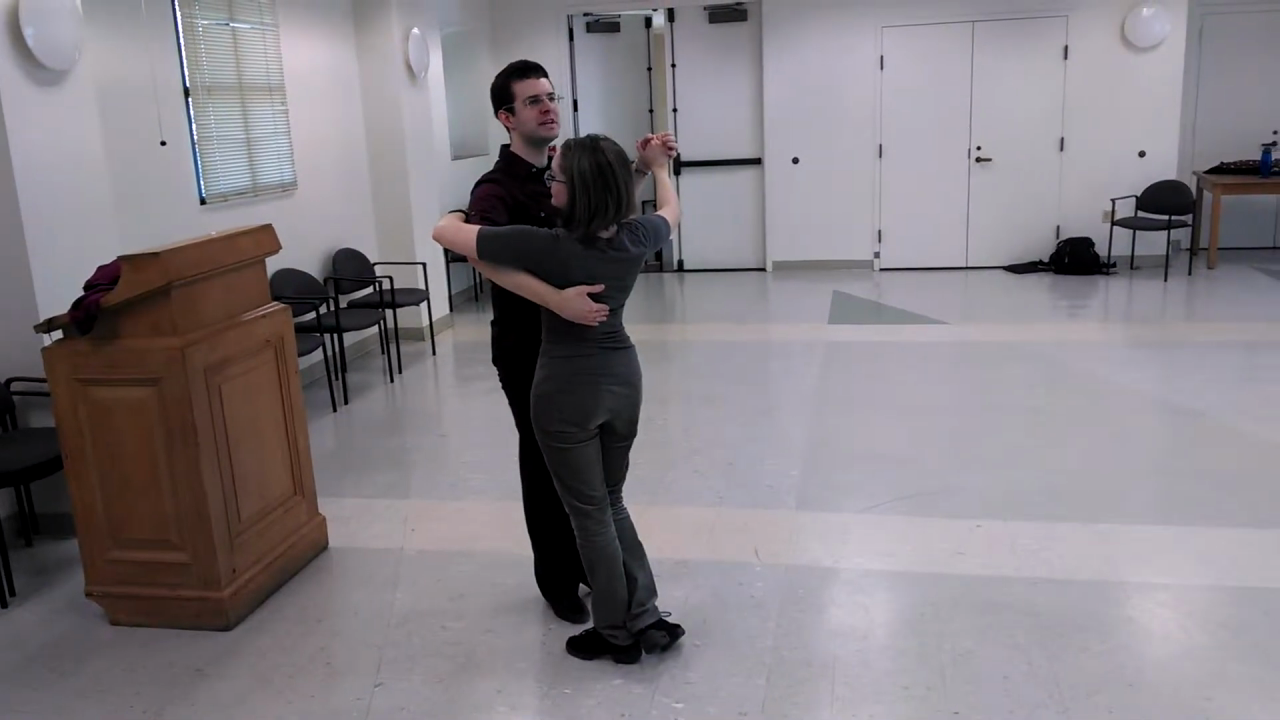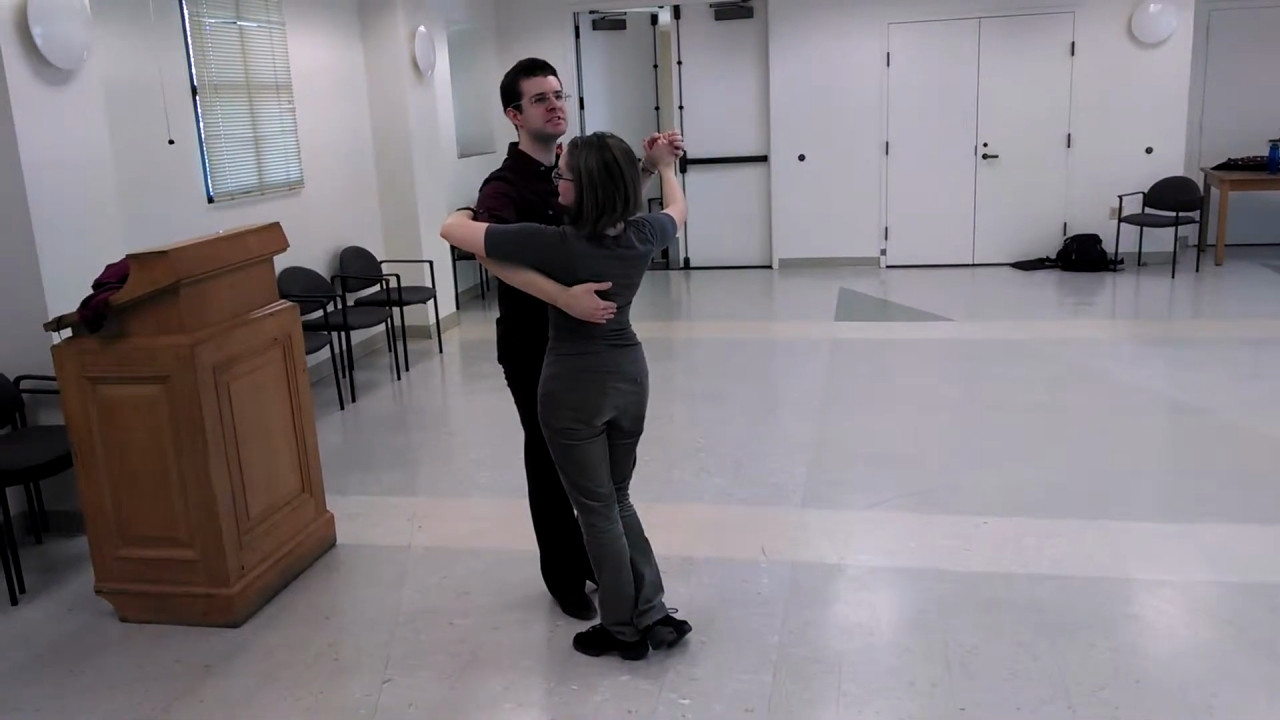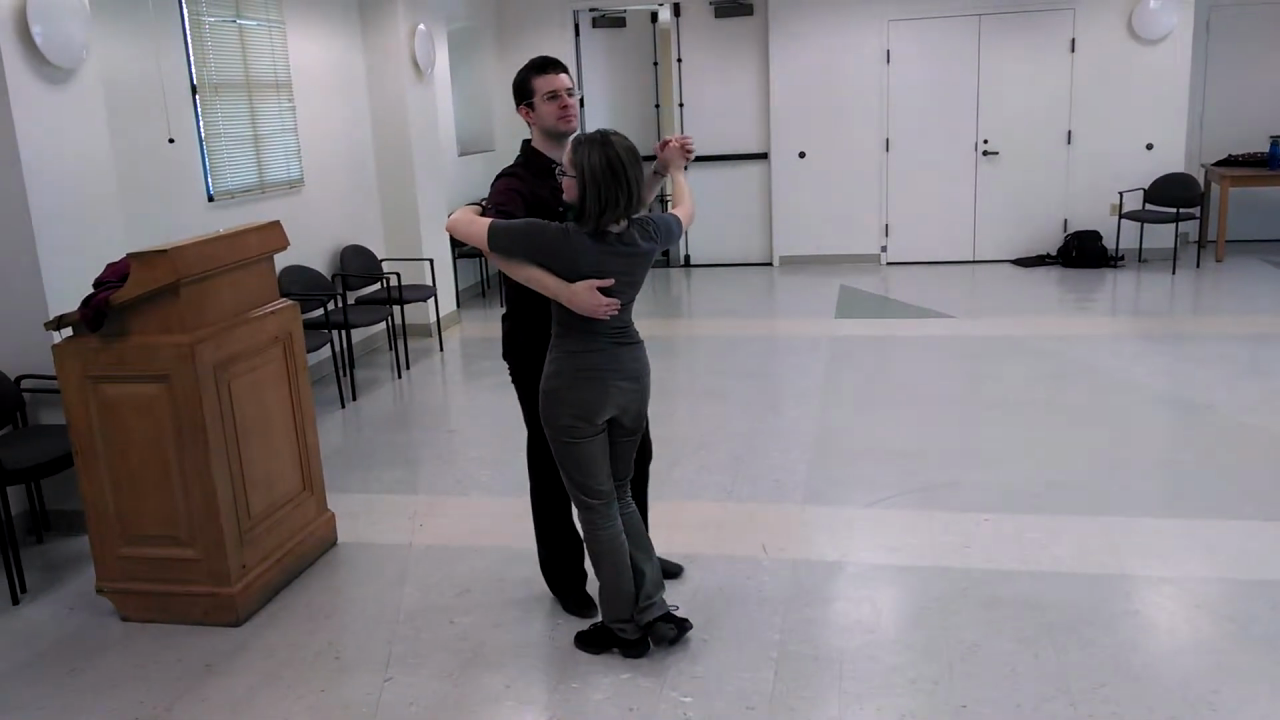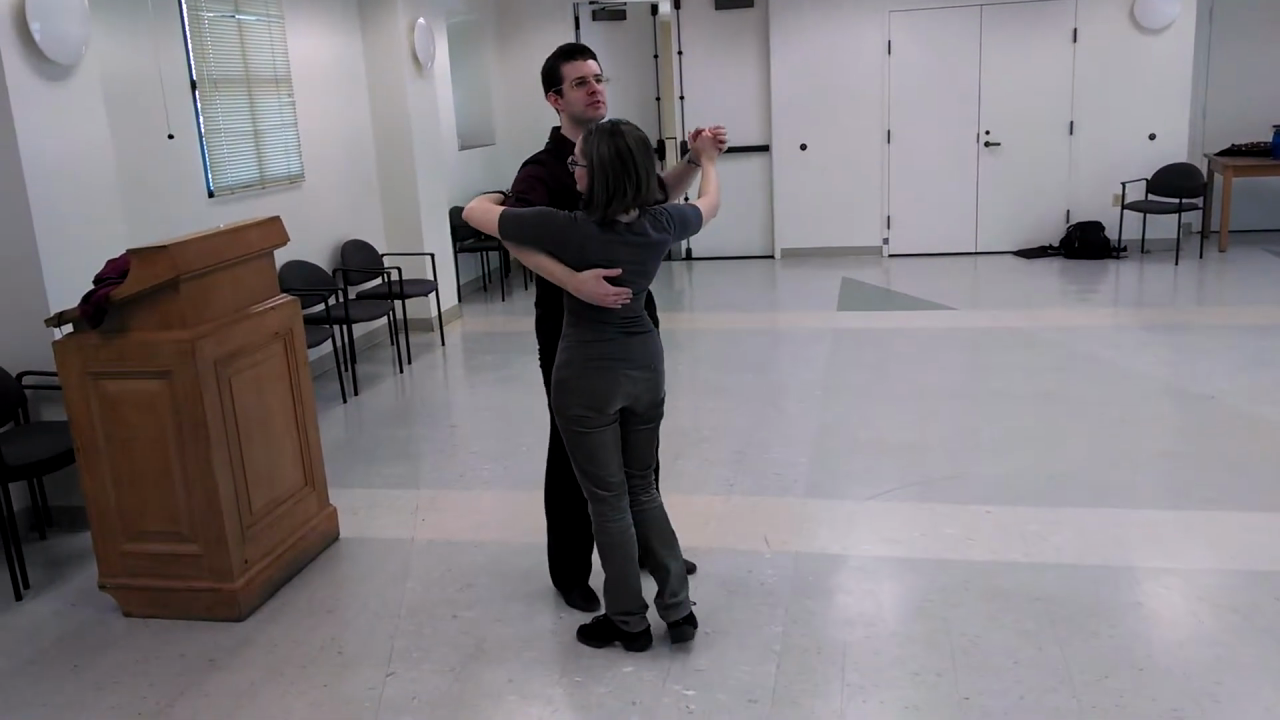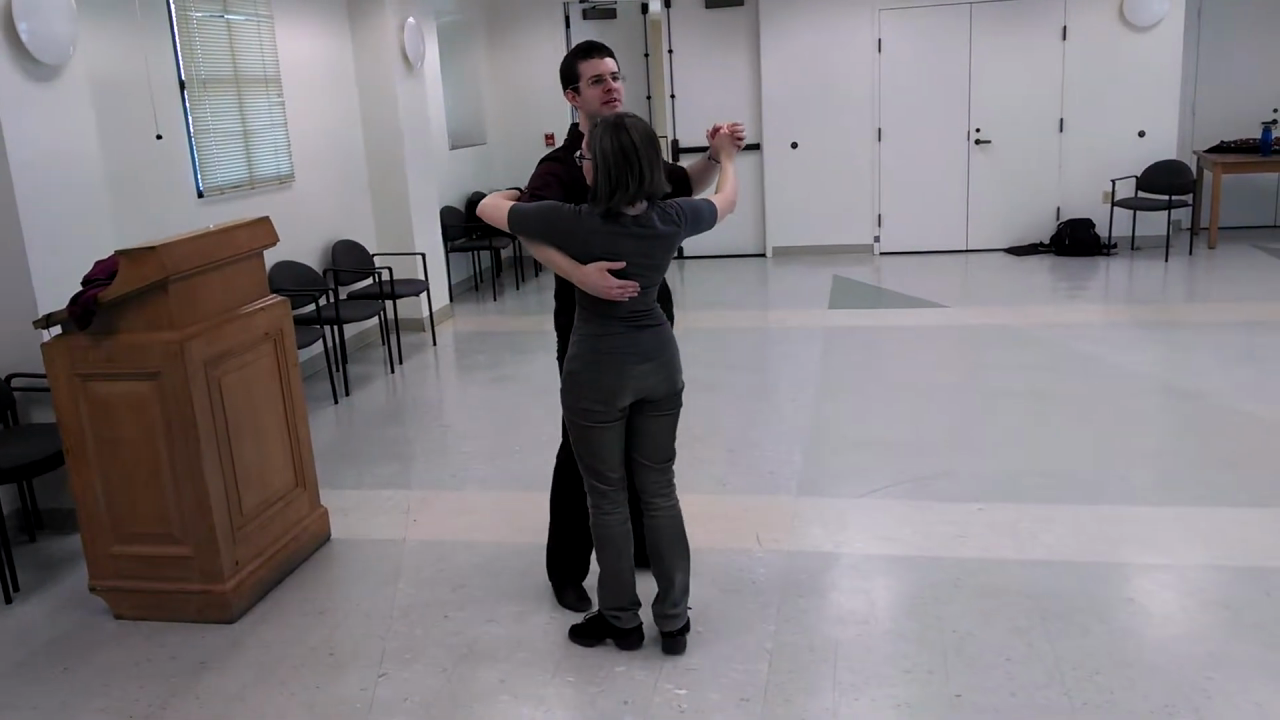
dt=0.4s
person 1, frame 1
right shoulder: (496, 190)
right elbow: (488, 257)
left wrist: (643, 168)
right wrist: (556, 299)
right hip: (529, 353)
right knee: (546, 466)
left ankle: (589, 561)
right ankle: (557, 579)
person 1, frame 2
right shoulder: (504, 188)
left wrist: (649, 166)
right wrist: (563, 297)
right hip: (536, 352)
right knee: (552, 465)
left ankle: (595, 559)
right ankle: (563, 575)
person 1, frame 3
right shoulder: (516, 185)
right elbow: (502, 250)
left wrist: (661, 171)
right wrist: (566, 293)
right hip: (541, 351)
left knee: (633, 447)
right knee: (554, 464)
right ankle: (565, 575)
person 1, frame 4
right shoulder: (543, 171)
left elbow: (659, 195)
left wrist: (694, 159)
right wrist: (573, 281)
right knee: (573, 453)
right ankle: (569, 570)
person 1, frame 5
right shoulder: (560, 168)
left elbow: (684, 186)
left wrist: (717, 155)
right wrist: (579, 274)
right knee: (584, 450)
left ankle: (641, 544)
right ankle: (566, 568)
person 2, frame 1
left shoulder: (547, 247)
right shoulder: (635, 237)
left elbow: (444, 233)
right elbow: (671, 212)
left wrist: (461, 213)
right wrist: (659, 166)
left hip: (566, 388)
right hip: (622, 378)
left knee: (589, 512)
right knee: (611, 502)
left ankle: (617, 634)
right ankle: (646, 618)
person 2, frame 2
left shoulder: (555, 245)
right shoulder: (643, 235)
left elbow: (452, 231)
right elbow: (678, 211)
left wrist: (468, 210)
right wrist: (666, 165)
left hip: (573, 385)
right hip: (629, 375)
left knee: (596, 509)
right knee: (618, 499)
left ankle: (623, 629)
right ankle: (653, 614)
person 2, frame 3
left shoulder: (558, 241)
right shoulder: (647, 233)
left elbow: (458, 225)
right elbow: (685, 212)
left wrist: (474, 207)
right wrist: (676, 169)
left hip: (575, 383)
right hip: (631, 372)
left knee: (596, 507)
right knee: (619, 496)
left ankle: (624, 627)
right ankle: (653, 610)
person 2, frame 4
left shoulder: (567, 230)
right shoulder: (661, 224)
left elbow: (474, 213)
right elbow: (709, 204)
left wrist: (496, 196)
right wrist: (707, 160)
left hip: (587, 373)
right hip: (644, 363)
left knee: (607, 499)
right knee: (642, 487)
left ankle: (627, 620)
right ankle: (678, 607)
person 2, frame 5
left shoulder: (575, 223)
right shoulder: (672, 218)
left elbow: (487, 209)
right elbow: (726, 201)
left wrist: (513, 192)
right wrist: (726, 157)
left hip: (597, 369)
right hip: (658, 360)
left knee: (607, 495)
right knee: (659, 490)
left ankle: (621, 619)
right ankle: (674, 619)
